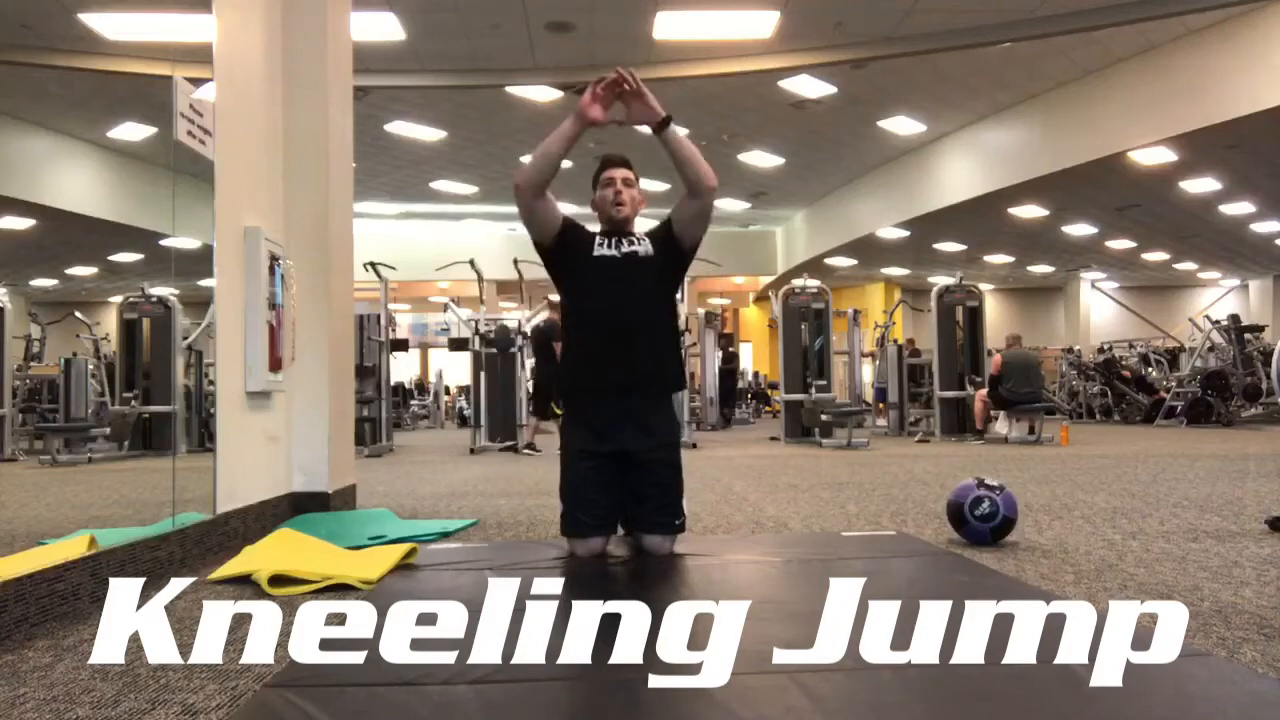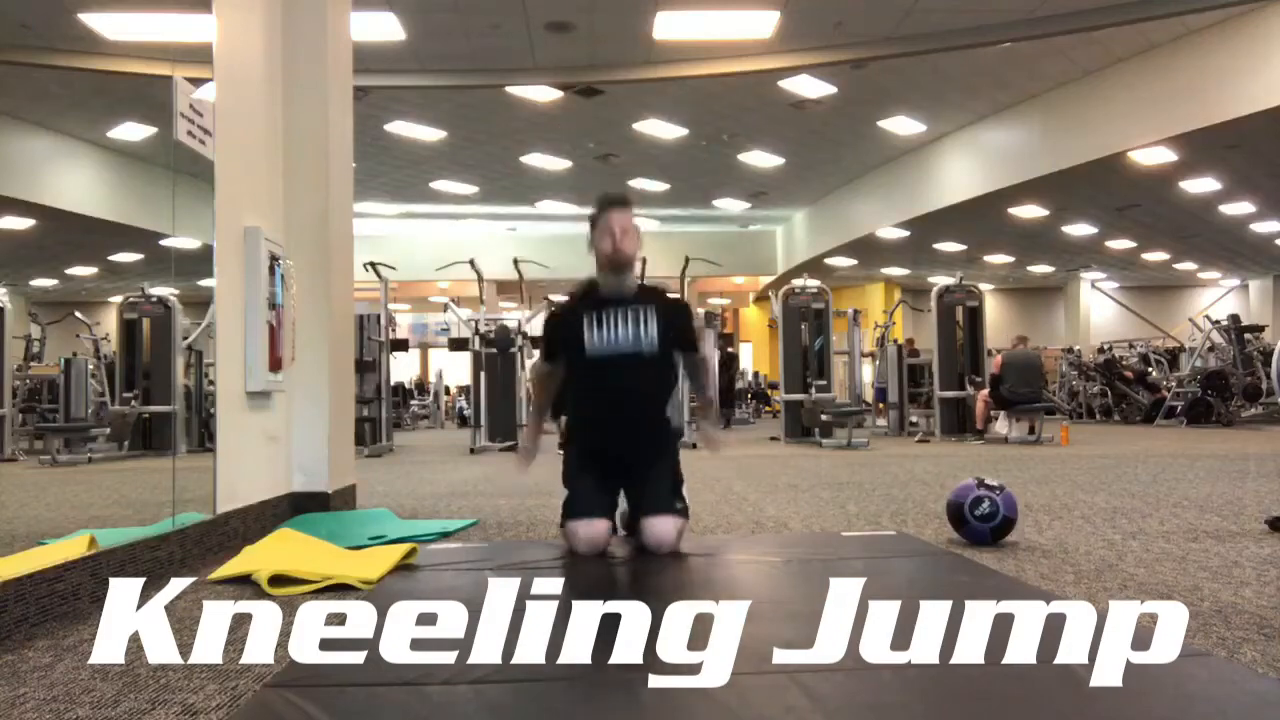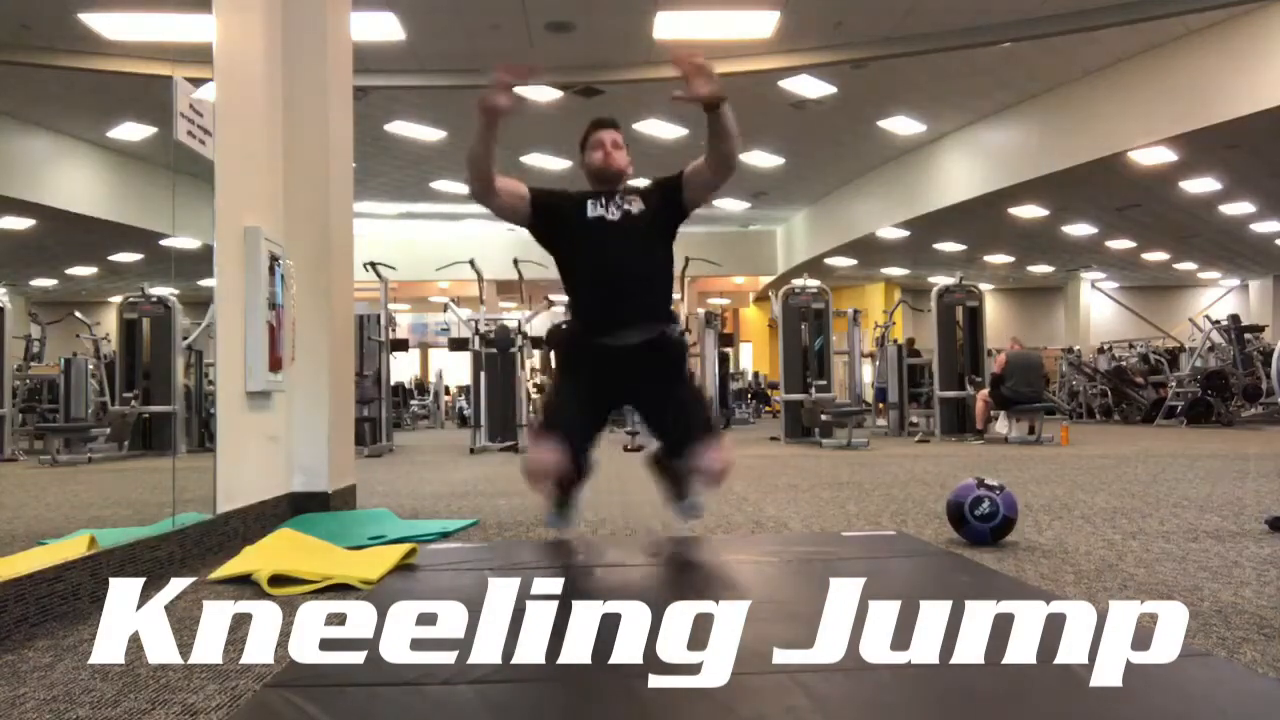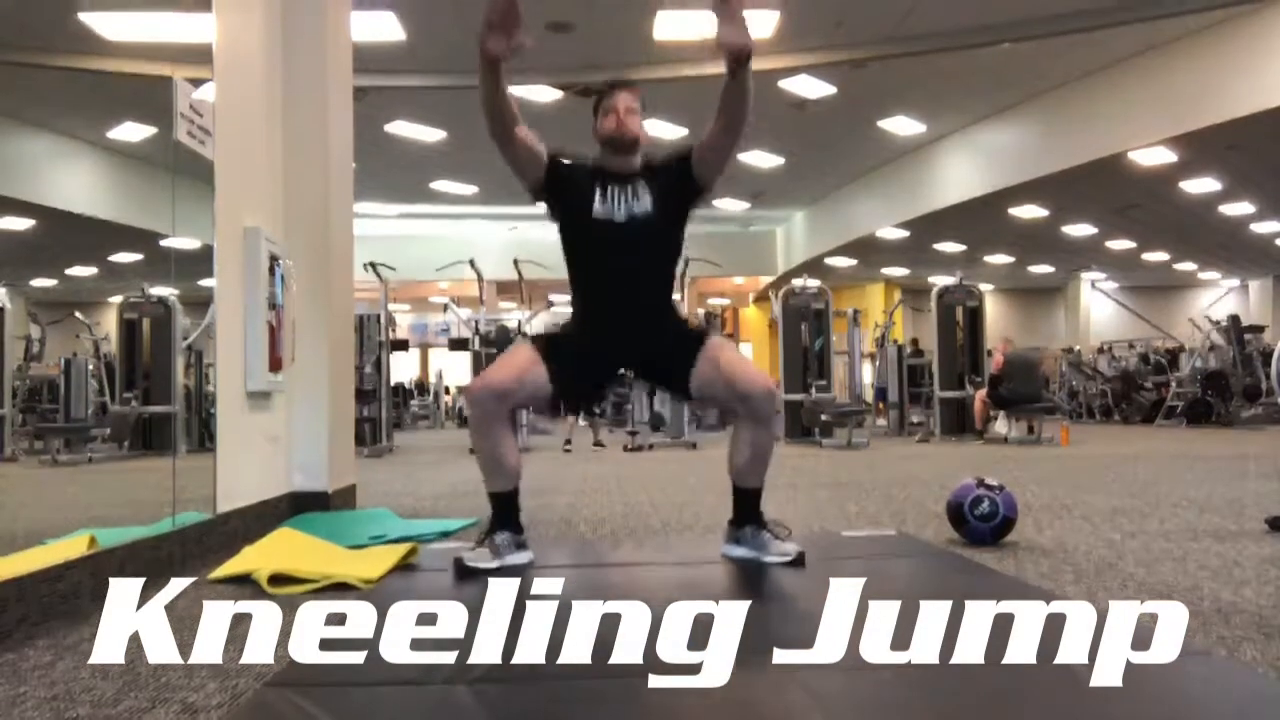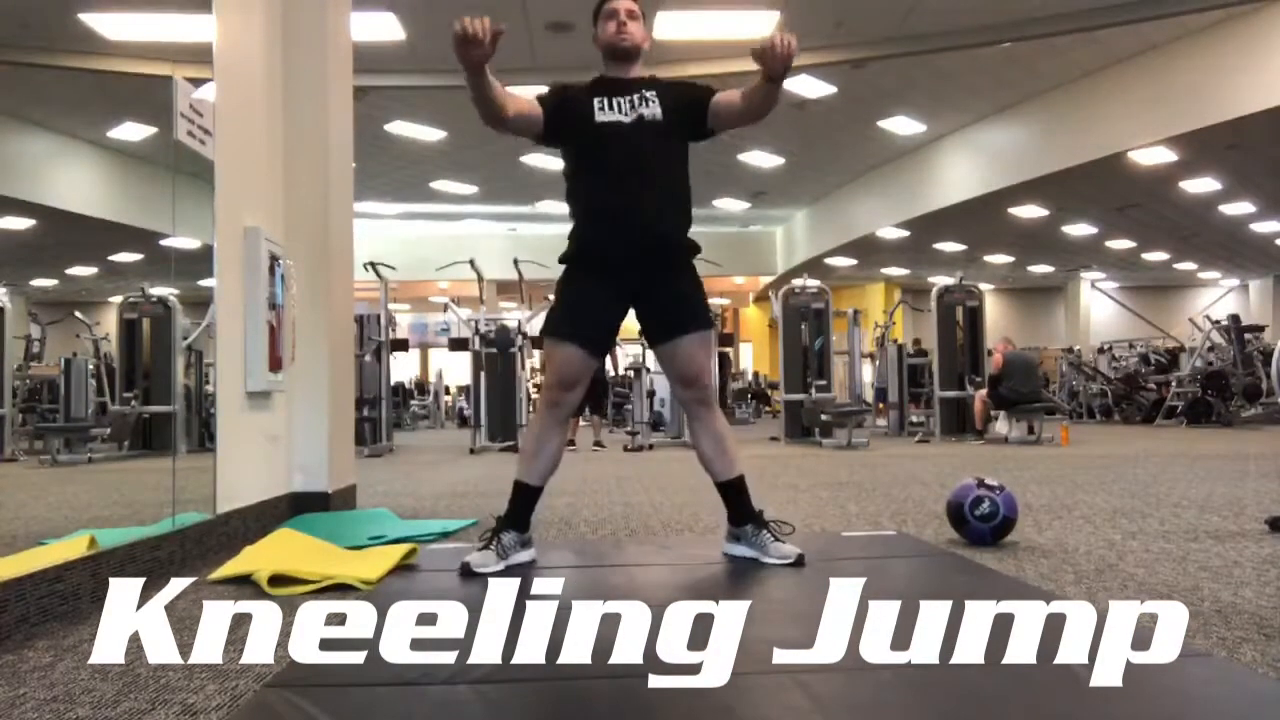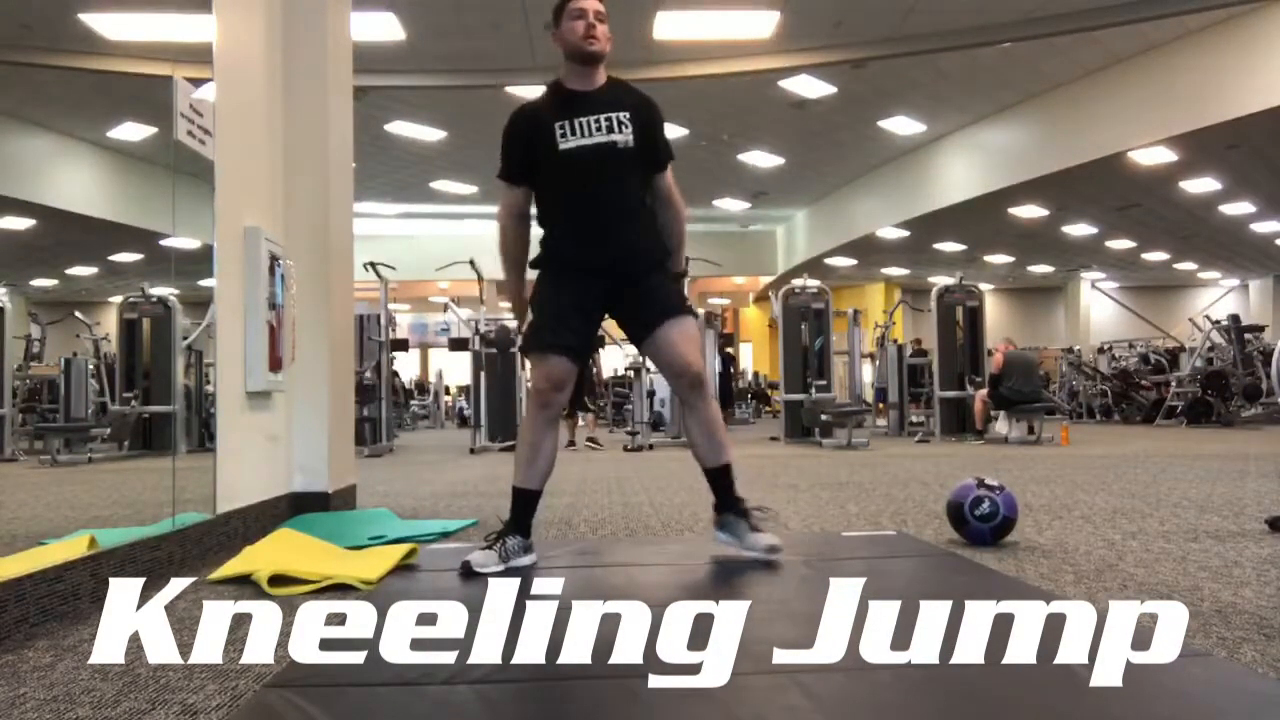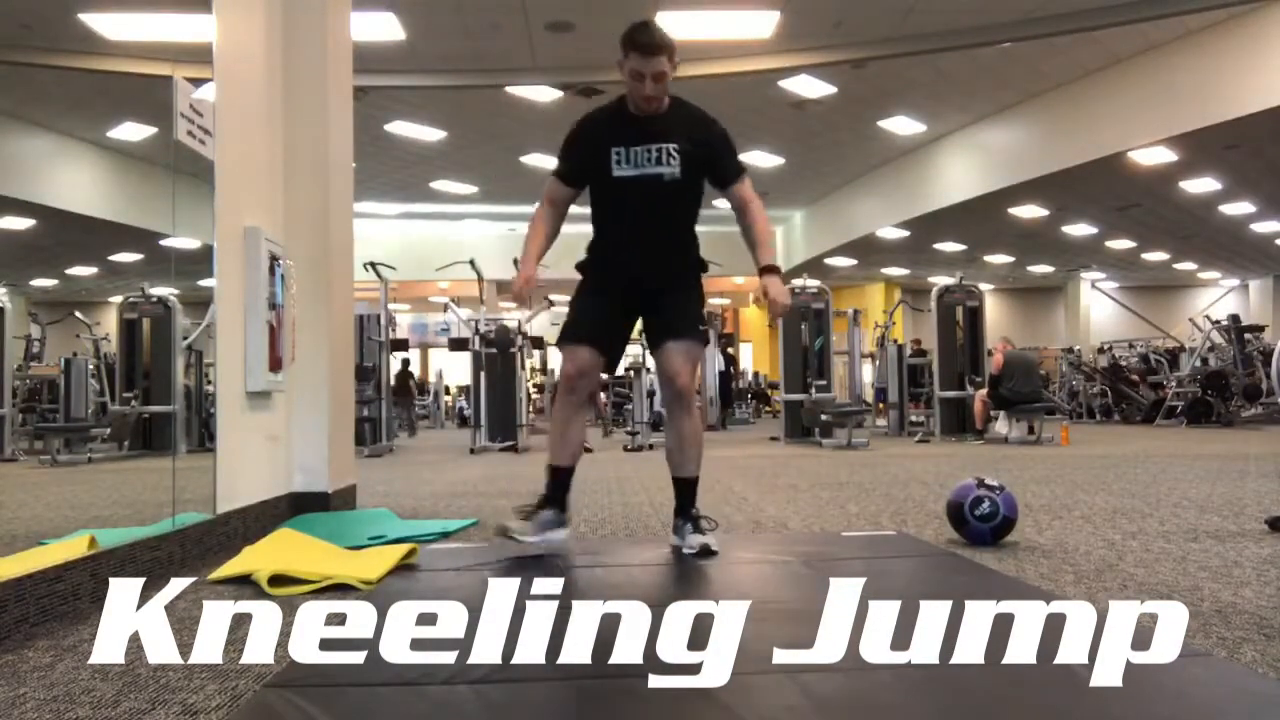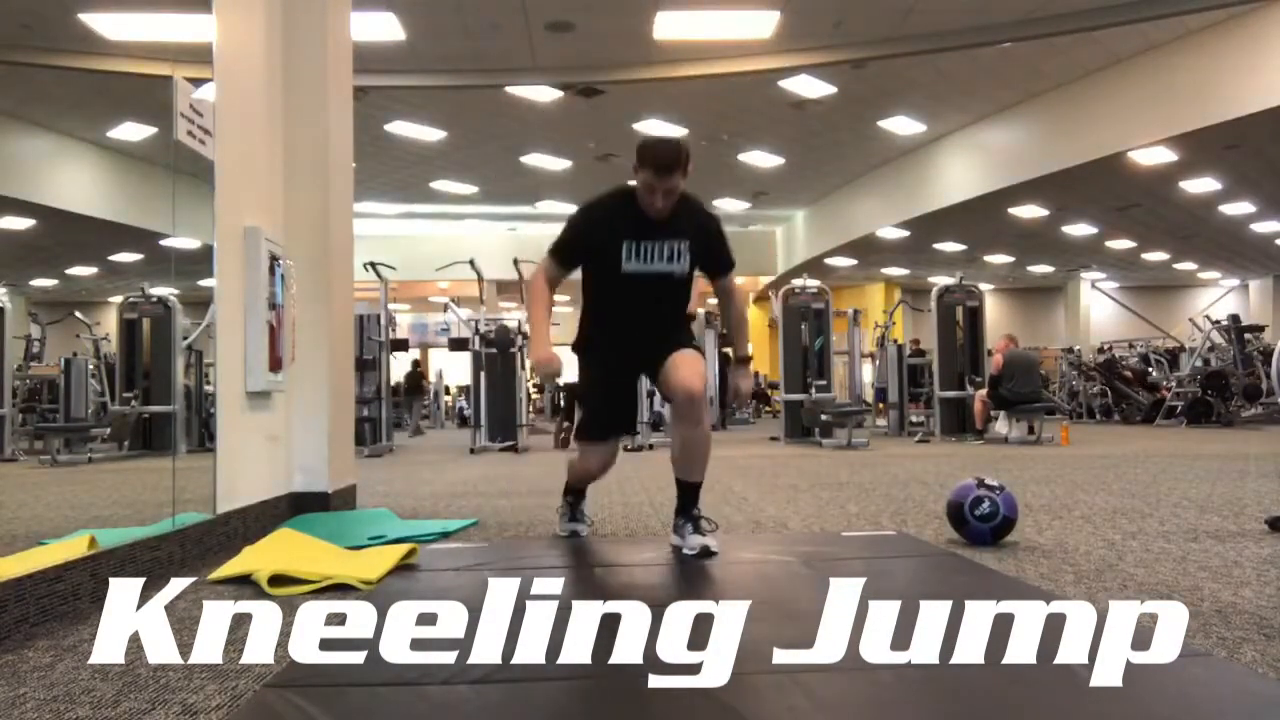
dt=0.5s
person 1, frame 1
left shoulder: (664, 246)
right shoulder: (572, 246)
left elbow: (704, 189)
right elbow: (527, 189)
left wrist: (658, 122)
right wrist: (579, 122)
left hip: (652, 416)
right hip: (587, 418)
left knee: (657, 545)
right knee: (586, 549)
person 1, frame 2
left shoulder: (670, 310)
right shoulder: (568, 314)
left elbow: (695, 363)
right elbow: (548, 374)
left wrist: (708, 420)
right wrist: (532, 432)
left hip: (654, 451)
right hip: (591, 455)
left knee: (663, 539)
right knee: (588, 542)
left ankle: (639, 523)
person 1, frame 3
left shoulder: (660, 200)
right shoulder: (560, 208)
left elbow: (723, 165)
right elbow: (483, 189)
left wrist: (713, 106)
right wrist: (490, 119)
left hip: (657, 354)
right hip: (589, 356)
left knee: (708, 466)
right knee: (543, 466)
left ankle: (671, 463)
right ankle: (567, 480)
person 1, frame 4
left shoulder: (673, 178)
right shoulder: (570, 181)
left elbow: (727, 135)
right elbow: (507, 138)
left wrist: (738, 66)
right wrist: (491, 69)
left hip: (662, 334)
right hip: (589, 340)
left knee: (758, 394)
right knee: (488, 393)
left ankle: (747, 526)
right ankle: (505, 532)
person 1, frame 5
left shoulder: (678, 97)
right shoulder: (572, 101)
left elbow: (745, 108)
right elbow: (504, 114)
left wrist: (772, 76)
right wrist: (476, 68)
left hip: (668, 262)
right hip: (594, 264)
left knee: (699, 394)
right knee: (558, 396)
left ankle: (745, 525)
right ankle: (513, 530)
person 1, frame 6
left shoulder: (638, 107)
right shoulder: (531, 120)
left elbow: (665, 195)
right elbow: (515, 210)
left wrist: (676, 272)
right wrist: (516, 293)
left hip: (643, 268)
right hip: (567, 274)
left knee: (692, 375)
right knee: (546, 394)
left ankle: (730, 510)
right ankle: (516, 534)
person 1, frame 7
left shoulder: (700, 129)
right shoulder: (592, 130)
left elbow: (745, 201)
right elbow: (554, 201)
left wrist: (768, 270)
right wrist: (529, 262)
left hip: (675, 276)
right hip: (609, 274)
left knee: (679, 386)
right knee: (575, 378)
left ankle: (687, 517)
right ankle: (553, 506)
person 1, frame 8
left shoulder: (701, 223)
right shoulder: (598, 218)
left elbow: (726, 292)
right elbow: (545, 276)
left wrist: (742, 361)
right wrist: (540, 339)
left hip: (668, 333)
right hip: (607, 340)
left knee: (692, 390)
right knee: (594, 461)
left ankle: (687, 517)
right ankle: (572, 496)
